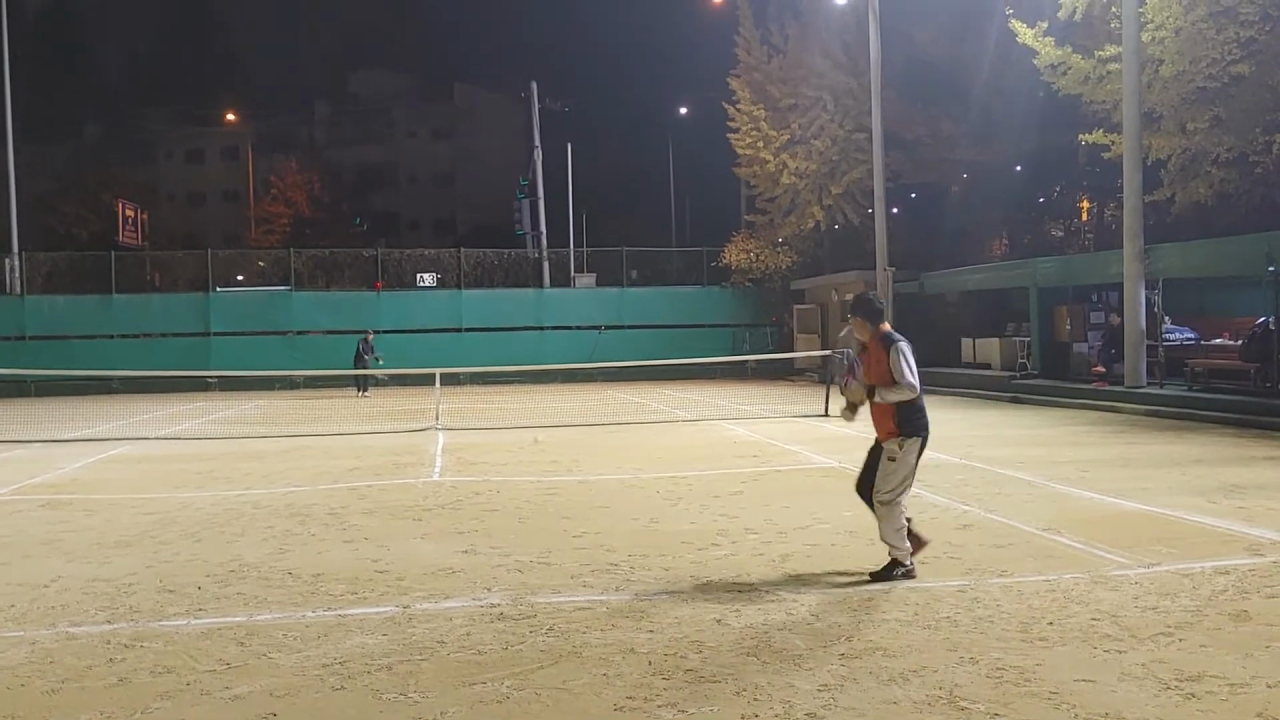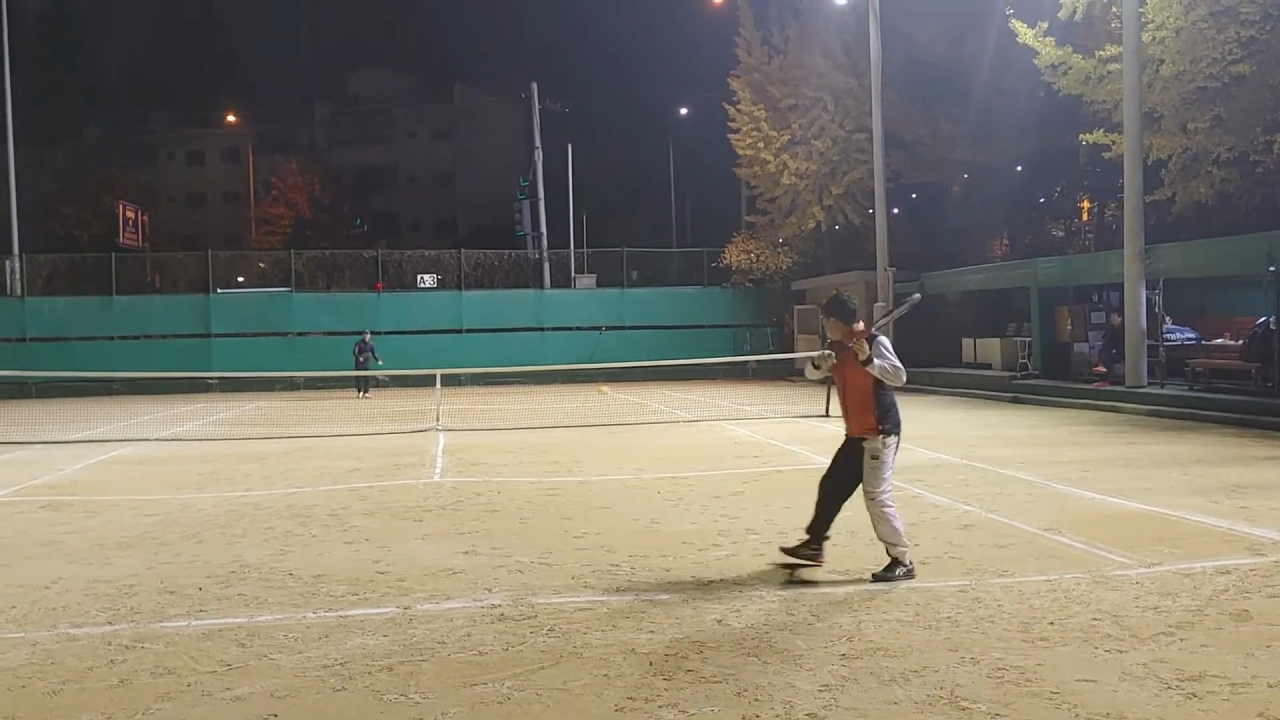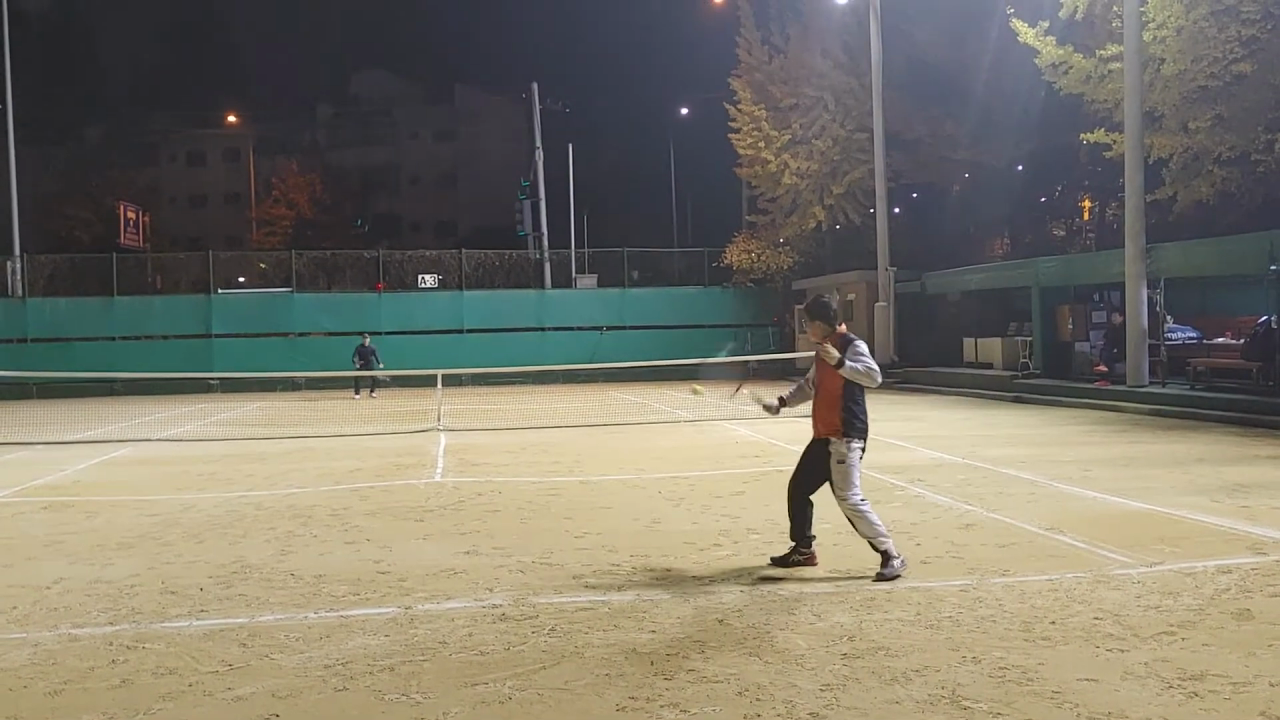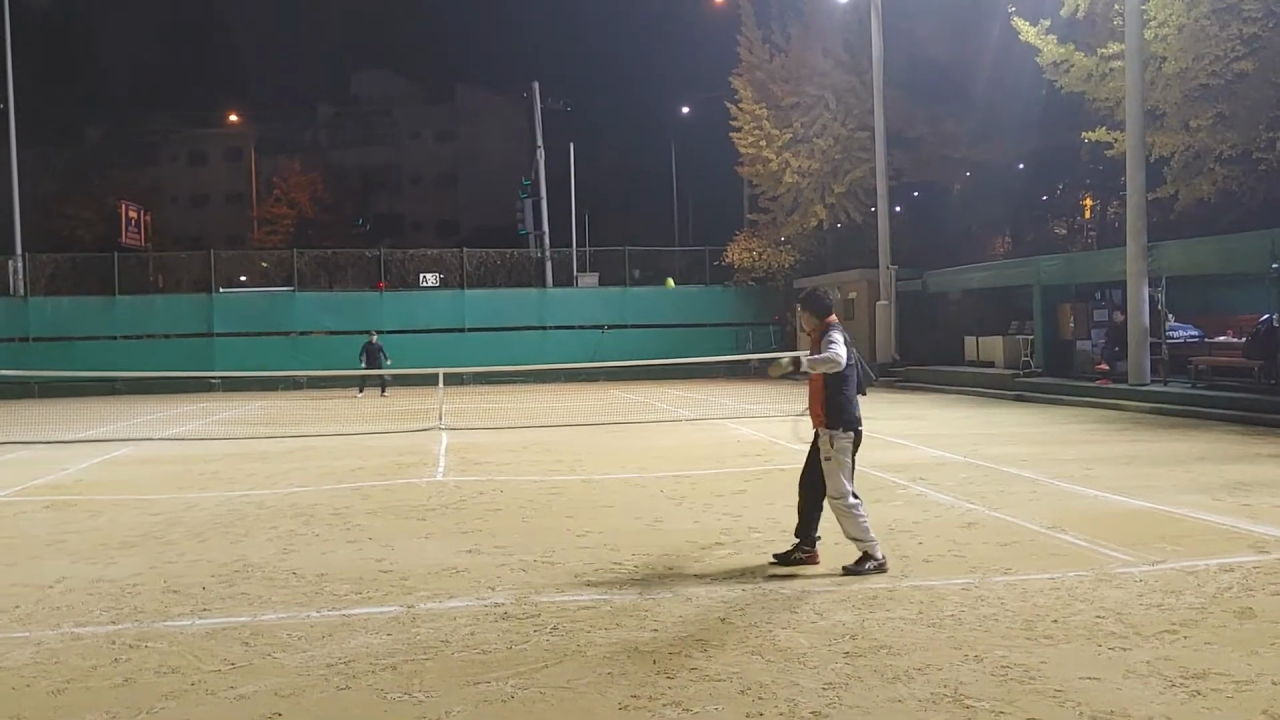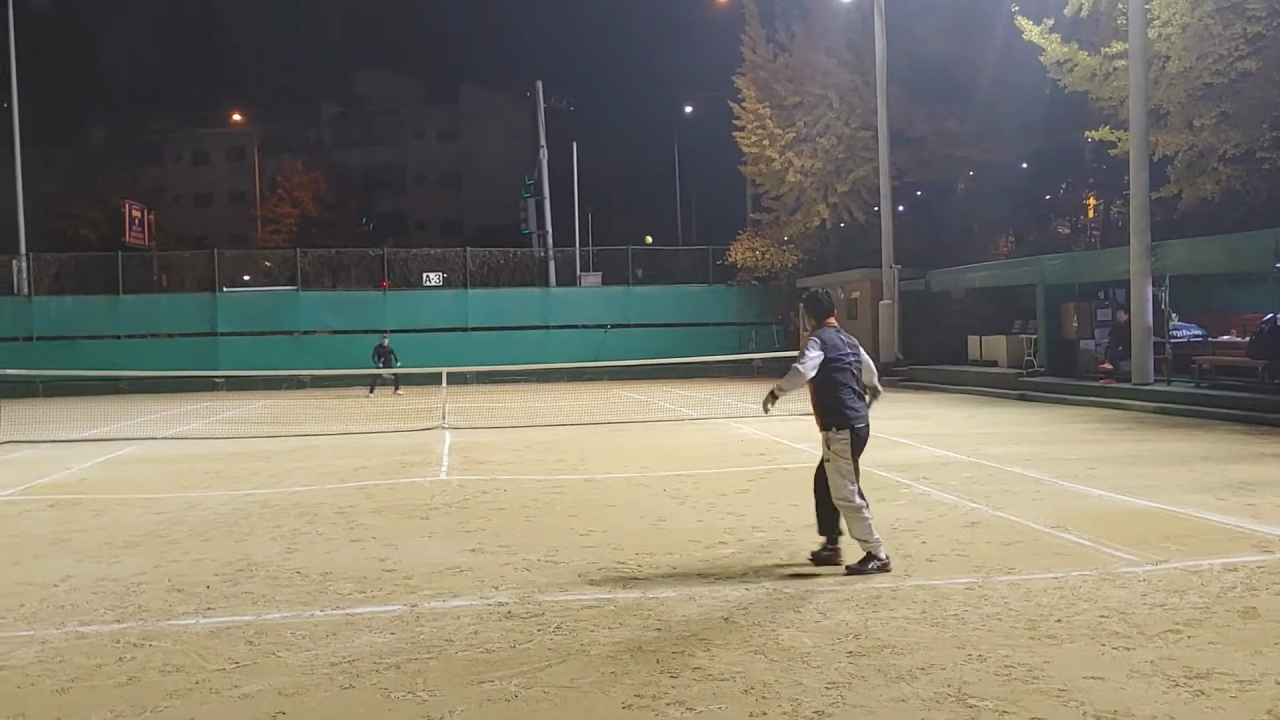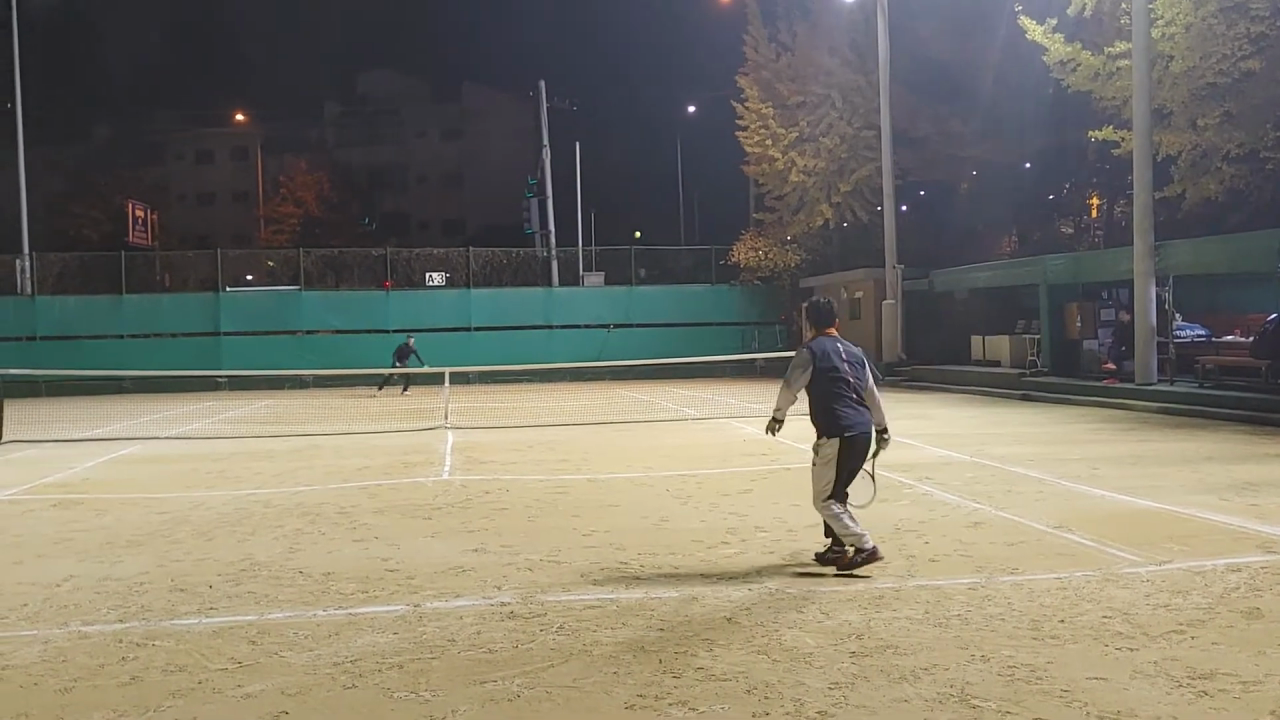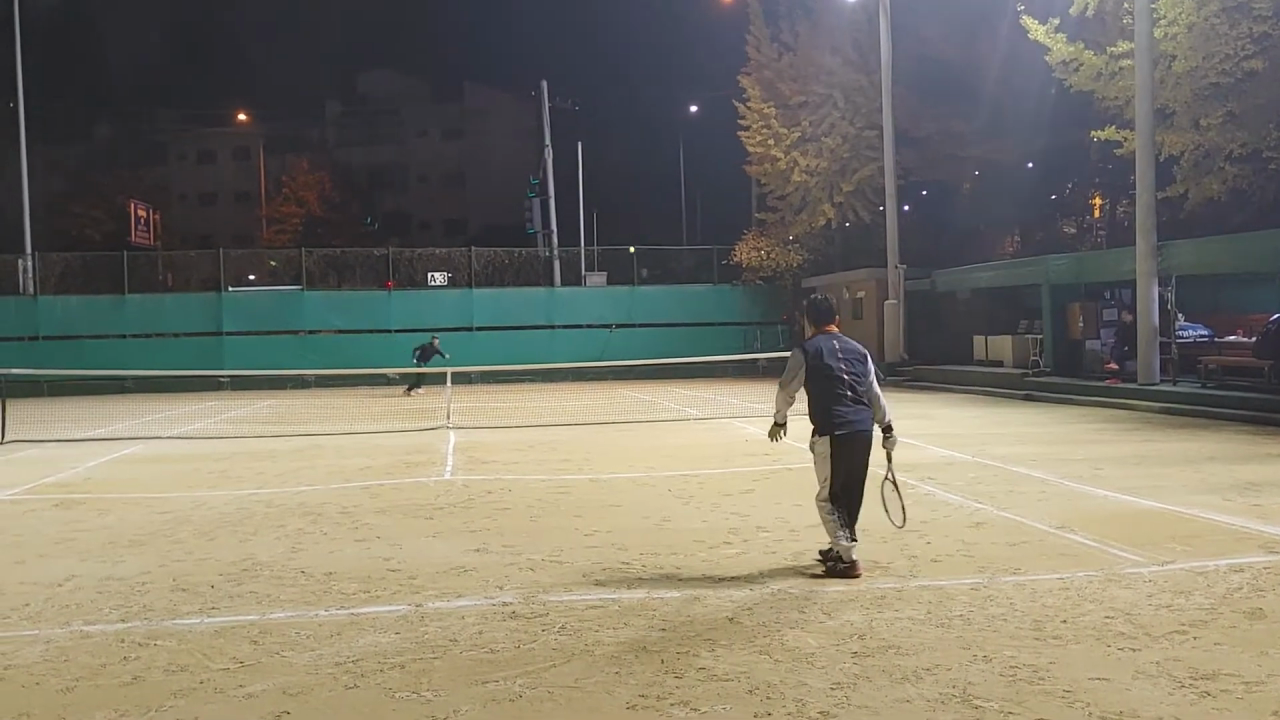
dt=0.2s
person 1, frame 1
left shoulder: (896, 345)
right shoulder: (868, 348)
left elbow: (911, 388)
right elbow: (868, 386)
left wrist: (875, 394)
left hip: (907, 434)
right hip: (889, 435)
left knee: (887, 497)
right knee: (867, 487)
left ankle: (902, 561)
right ankle: (909, 536)
person 1, frame 2
left shoulder: (876, 341)
right shoulder: (837, 348)
left elbow: (899, 376)
right elbow: (812, 373)
left wrist: (867, 359)
right wrist: (819, 362)
left hip: (880, 434)
right hip: (855, 435)
left knee: (877, 496)
right knee: (831, 486)
left ankle: (902, 561)
right ankle: (814, 545)
person 1, frame 3
left shoulder: (852, 345)
right shoulder: (821, 352)
left elbow: (873, 376)
right elbow: (809, 387)
left wrist: (839, 362)
right wrist: (782, 402)
left hip: (847, 437)
right hip: (823, 437)
left knee: (849, 497)
right knee: (798, 488)
left ankle: (891, 555)
right ankle: (803, 549)
person 1, frame 4
left shoulder: (832, 335)
right shoulder: (825, 335)
left elbow: (836, 360)
left wrist: (796, 363)
left hip: (839, 429)
right hip: (828, 428)
left knee: (840, 495)
right knee: (809, 485)
left ankle: (873, 555)
right ankle: (806, 547)
person 1, frame 5
left shoulder: (817, 339)
right shoulder: (846, 339)
left elbow: (802, 371)
right elbow: (869, 370)
left wrist: (776, 391)
right wrist: (873, 389)
left hip: (840, 428)
right hip: (854, 424)
left knee: (846, 495)
right knee: (824, 484)
left ankle: (877, 556)
right ankle: (830, 546)
person 1, frame 6
left shoulder: (810, 351)
right shoulder: (854, 352)
left elbow: (790, 387)
right elbow: (872, 396)
left wrist: (778, 416)
right wrist: (882, 429)
left hip: (836, 435)
right hip: (862, 432)
left knee: (825, 499)
right knee: (834, 491)
left ankle: (864, 546)
right ankle: (838, 547)
person 1, frame 7
left shoulder: (805, 350)
right shoulder: (858, 349)
left elbow: (787, 389)
right elbow: (874, 392)
left wrist: (779, 420)
right wrist: (887, 428)
left hip: (831, 432)
right hip: (862, 430)
left knee: (828, 498)
right knee: (851, 492)
left ankle: (847, 559)
right ankle: (842, 548)
